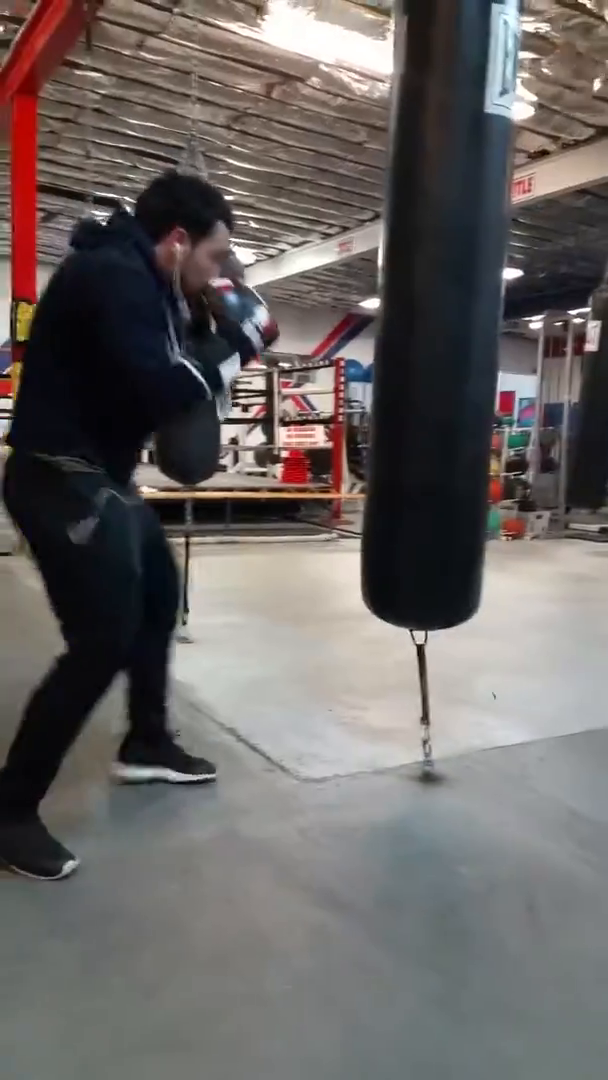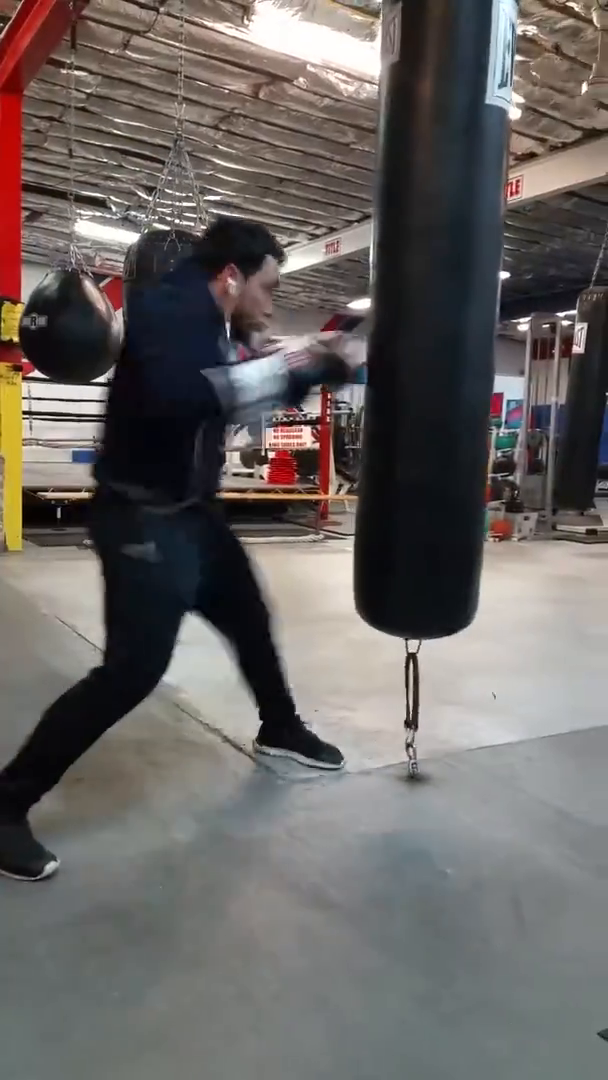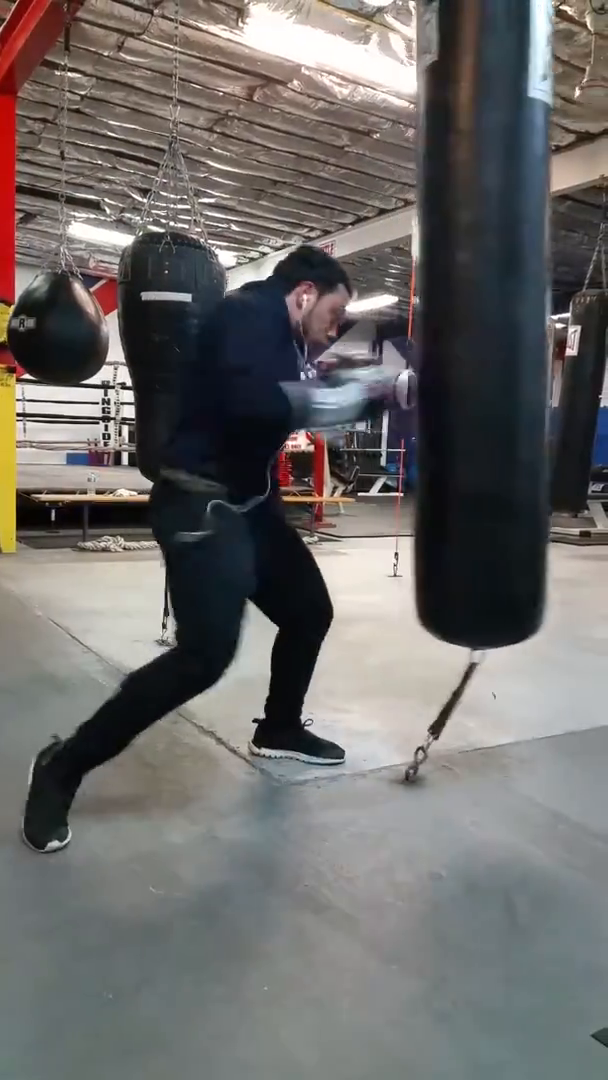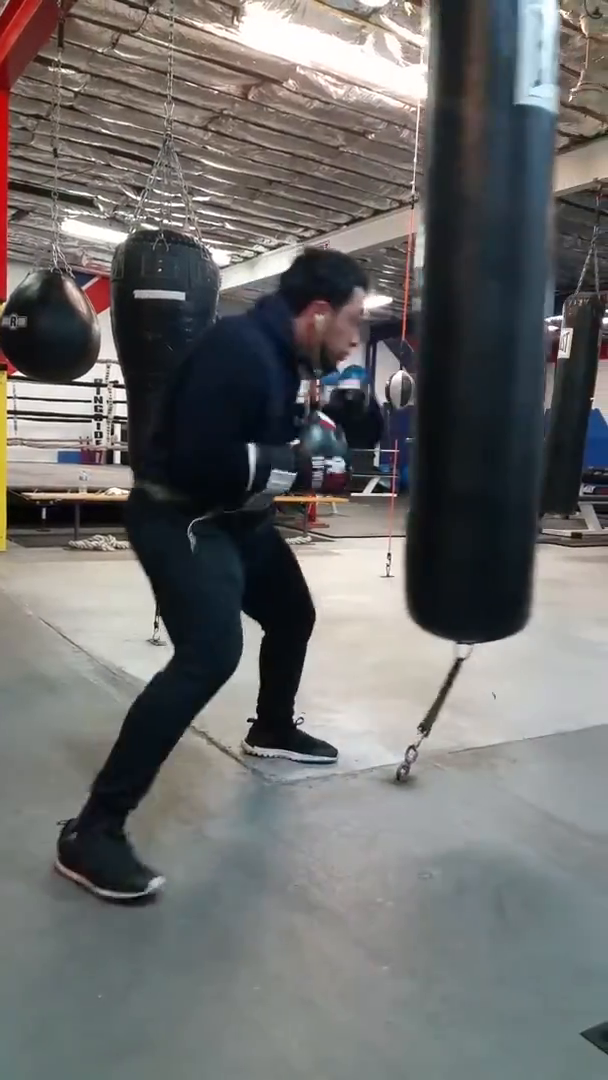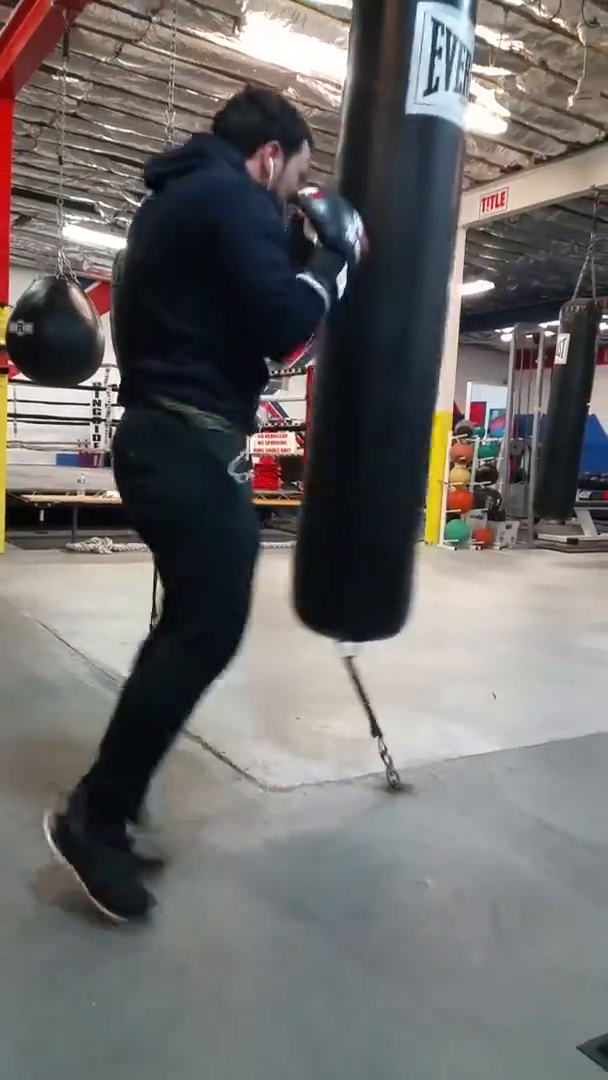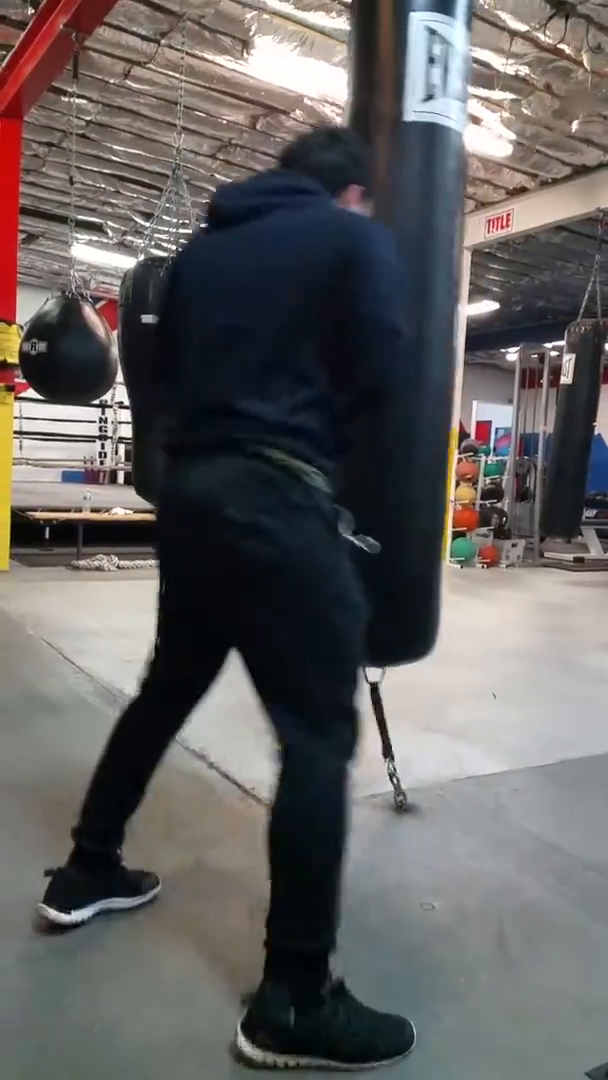
dt=0.4s
person 1, frame 1
left shoulder: (128, 271)
right shoulder: (116, 274)
left elbow: (144, 374)
right elbow: (155, 394)
right wrist: (231, 347)
left hip: (97, 479)
right hip: (66, 484)
left knee: (159, 593)
right knee: (102, 643)
left ankle: (147, 746)
person 1, frame 2
left shoulder: (212, 323)
right shoulder: (170, 309)
left elbow: (254, 391)
right elbow: (169, 399)
left wrist: (315, 364)
right wrist: (272, 370)
left hip: (190, 508)
right hip: (140, 516)
left knee: (248, 618)
right knee: (134, 669)
left ankle: (282, 728)
person 1, frame 3
left shoulder: (281, 341)
right shoulder: (253, 316)
left elbow: (301, 409)
right elbow: (250, 403)
left wrist: (368, 390)
right wrist: (343, 394)
left hip: (247, 505)
right hip: (203, 506)
left knee: (308, 610)
right knee: (203, 654)
left ankle: (280, 729)
right ankle: (63, 768)
person 1, frame 4
left shoulder: (283, 352)
right shoulder: (241, 348)
right elbow: (203, 459)
left wrist: (306, 446)
right wrist: (285, 466)
left hip: (227, 512)
right hip: (177, 516)
left knee: (293, 613)
right knee: (208, 655)
left ankle: (273, 730)
right ankle: (92, 832)
person 1, frame 5
left shoulder: (172, 202)
right shoulder: (234, 198)
right elbow: (285, 323)
left wrist: (313, 246)
right wrist: (336, 252)
left hip: (159, 434)
right hip: (190, 444)
left knee: (191, 621)
right knee: (204, 633)
left ankle: (102, 818)
right ankle: (96, 830)
person 1, frame 6
left shoulder: (202, 247)
right shoulder: (353, 241)
right elbow: (379, 382)
right wrist: (327, 360)
left hip: (187, 491)
right hip: (273, 497)
left knee: (171, 682)
right knee: (320, 729)
left ankle: (87, 872)
right ankle: (293, 998)
